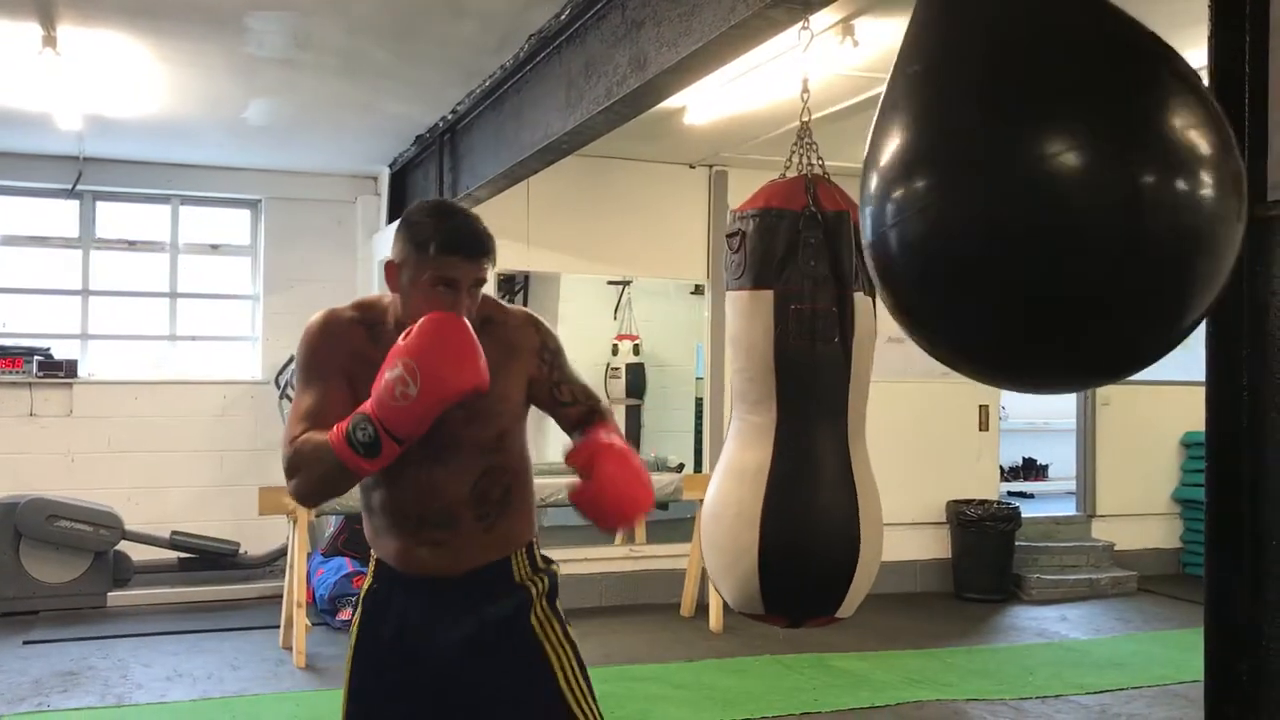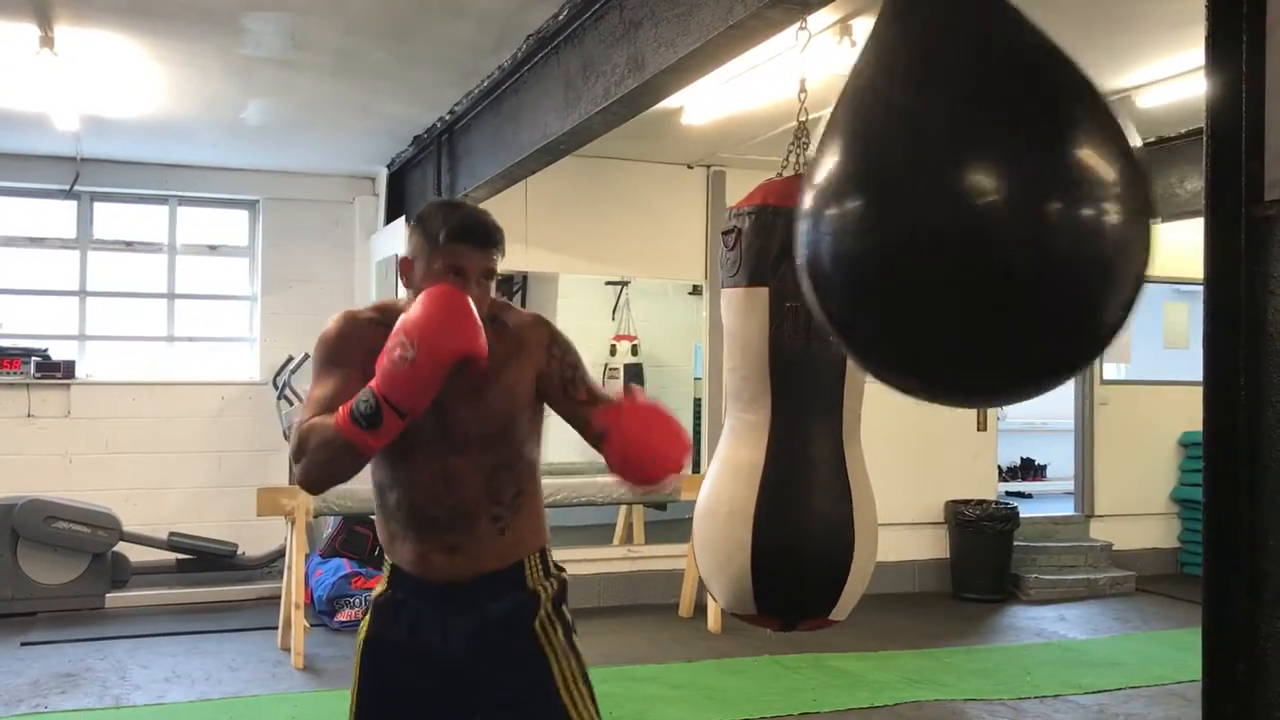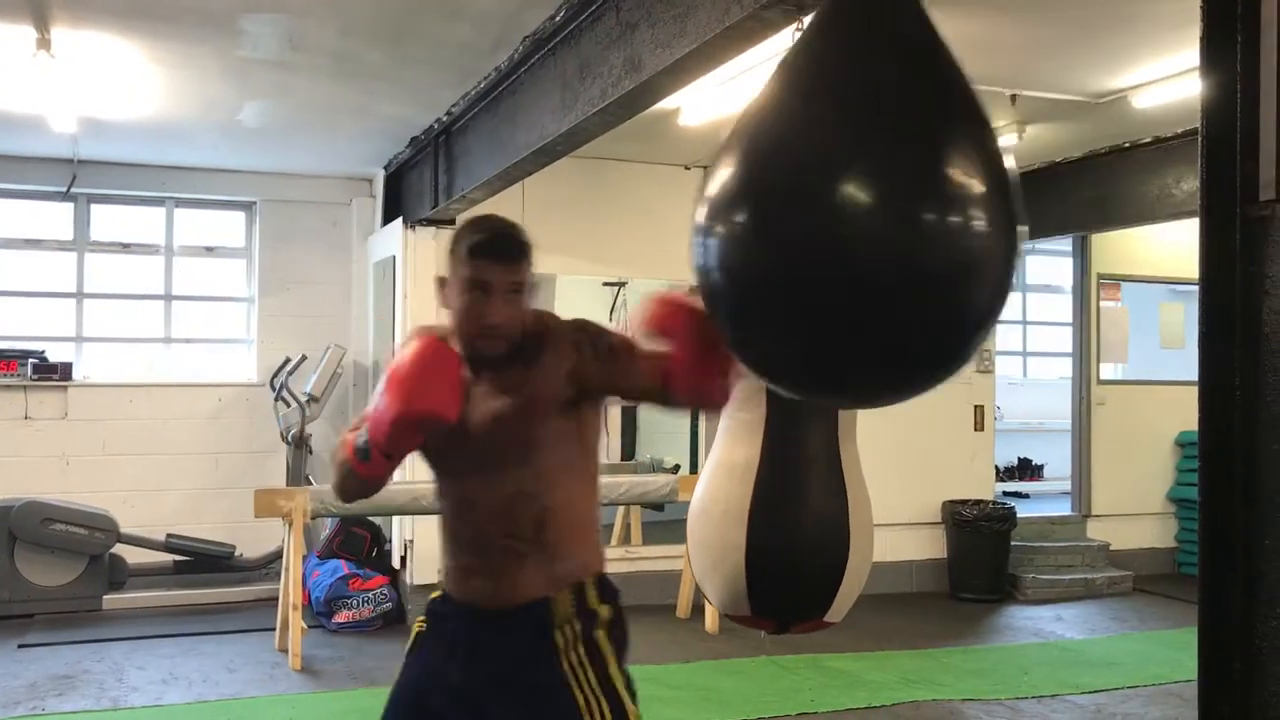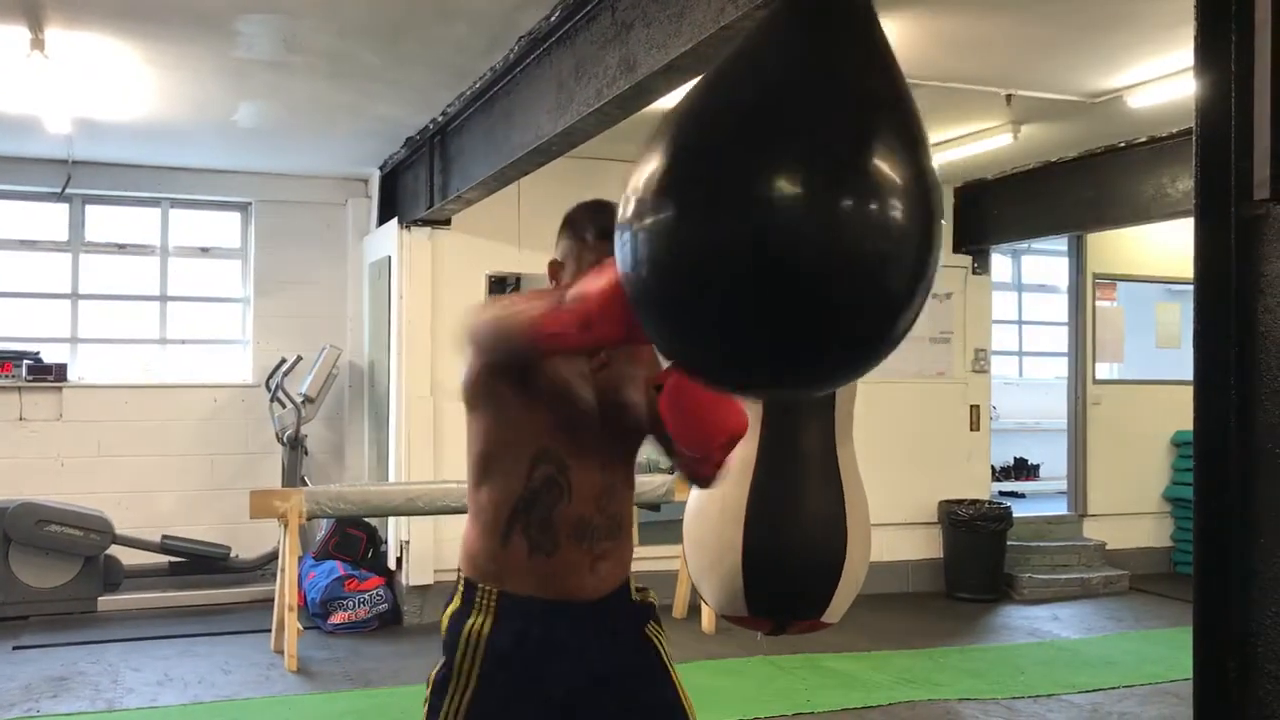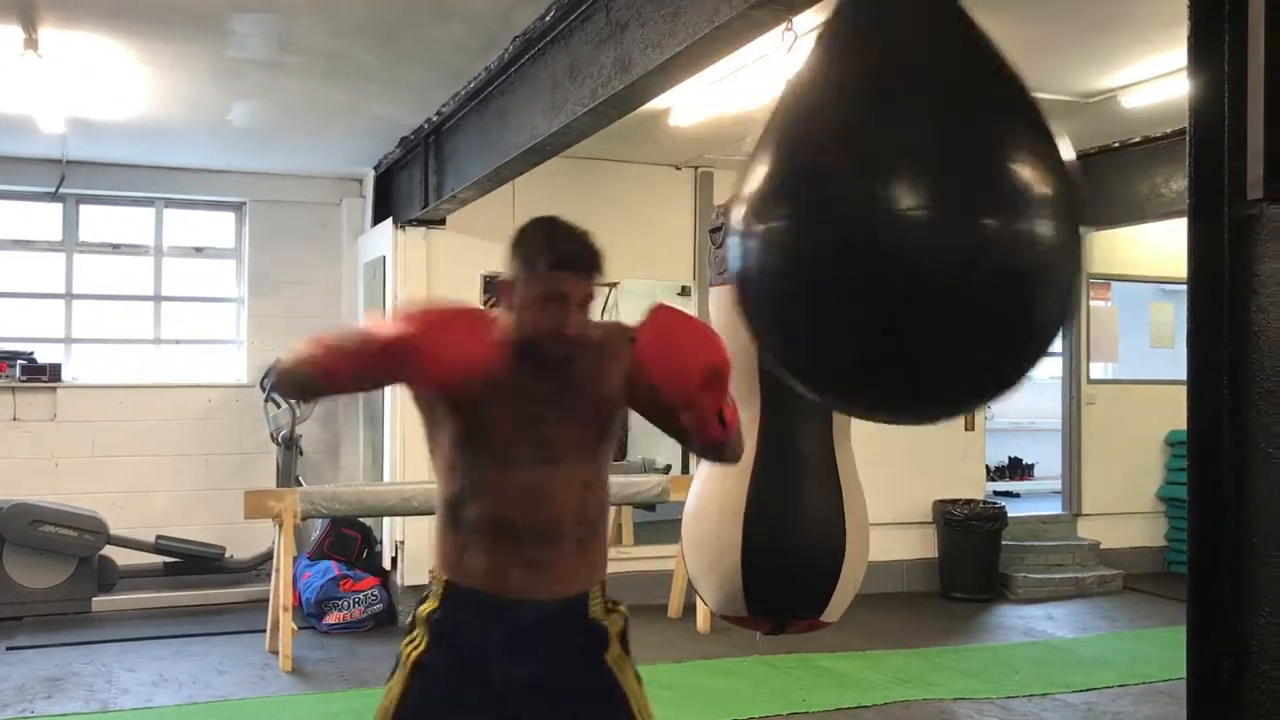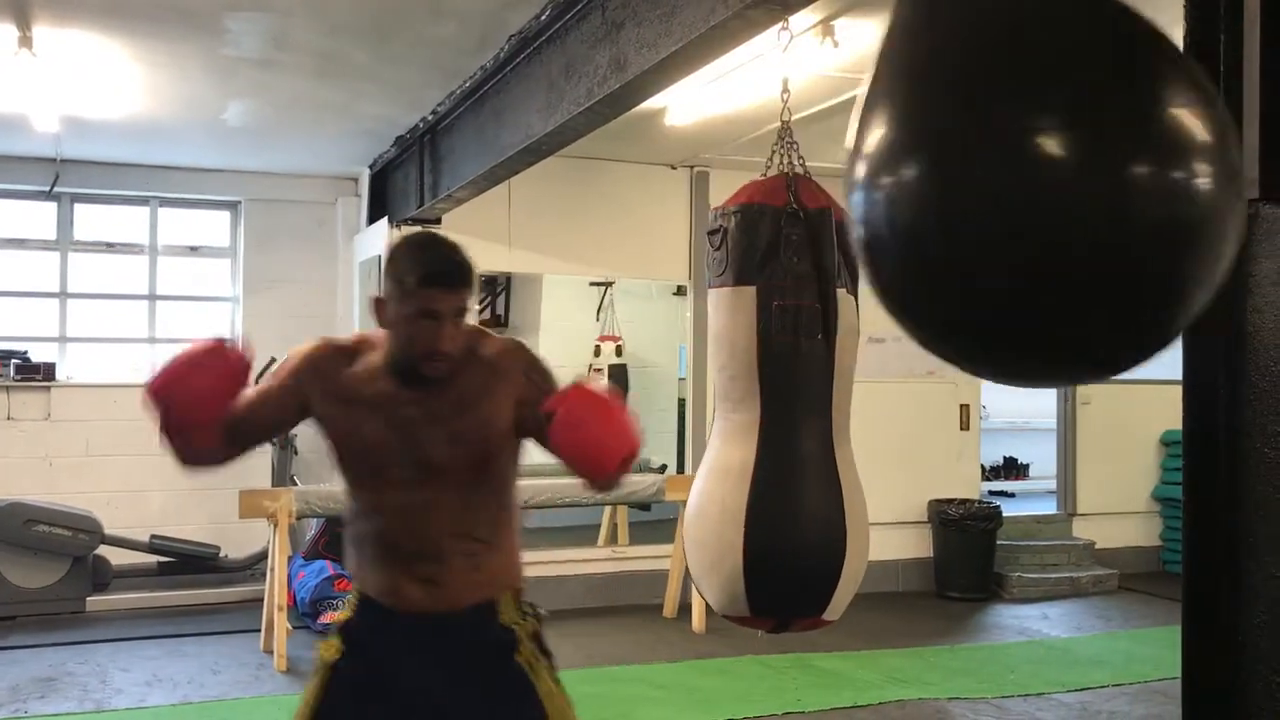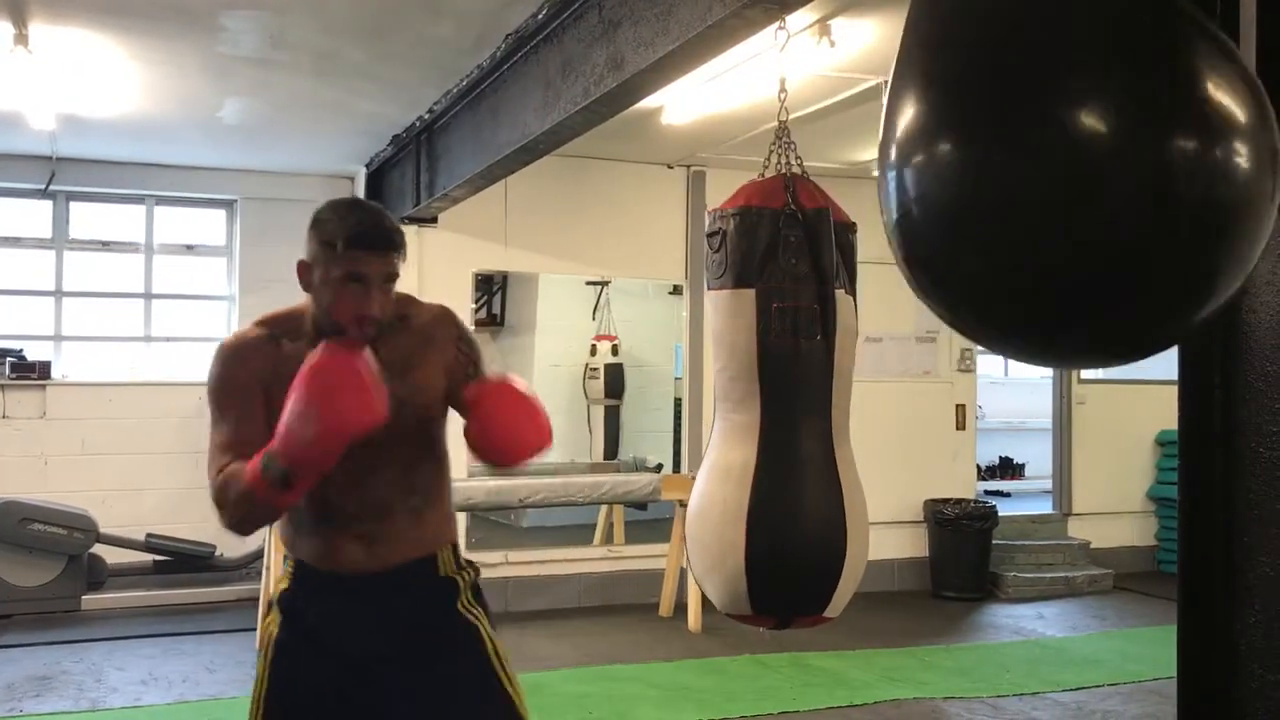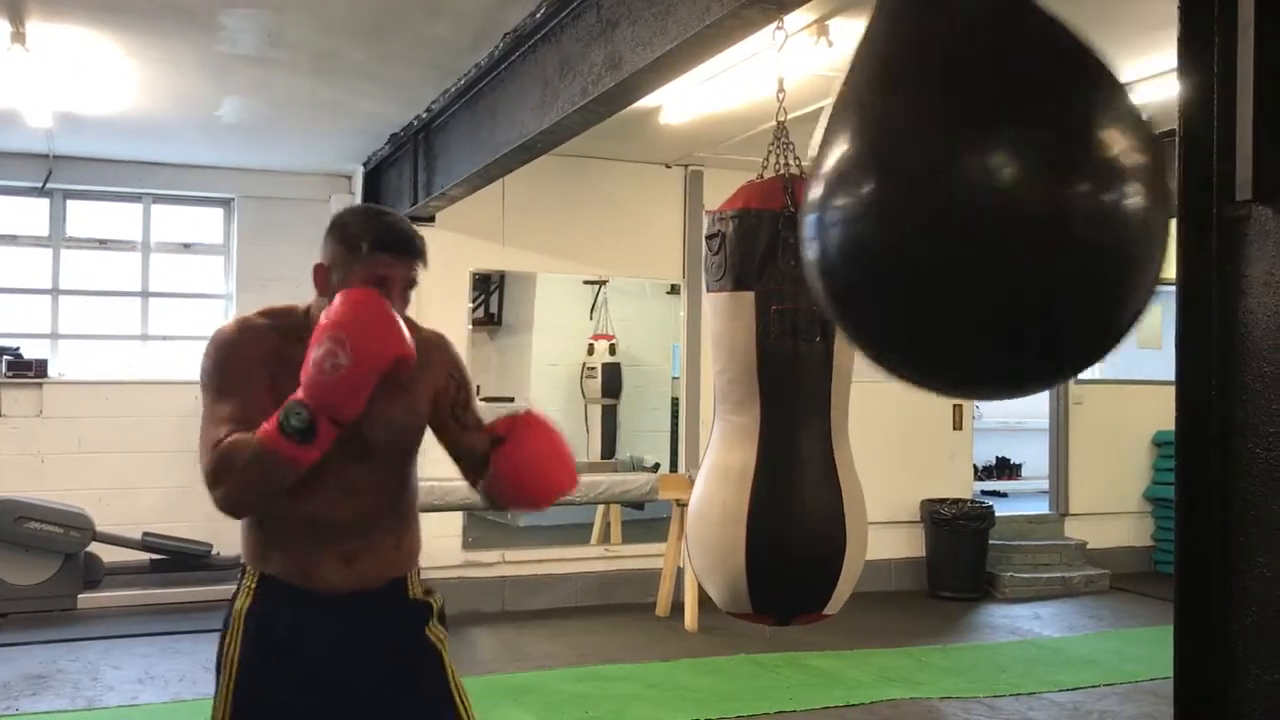
dt=0.2s
person 1, frame 1
left shoulder: (519, 338)
right shoulder: (338, 336)
left elbow: (587, 415)
right elbow: (303, 480)
left wrist: (608, 458)
right wrist: (386, 416)
left hip: (502, 596)
right hip: (395, 596)
person 1, frame 2
left shoulder: (529, 339)
right shoulder: (357, 336)
left elbow: (601, 417)
right elbow: (311, 468)
left wrist: (636, 436)
right wrist: (394, 390)
left hip: (514, 598)
right hip: (408, 601)
person 1, frame 3
left shoulder: (571, 350)
right shoulder: (428, 358)
left elbow: (701, 386)
right elbow: (348, 481)
left wrist: (703, 347)
right wrist: (385, 428)
left hip: (561, 625)
right hip: (459, 619)
person 1, frame 4
left shoulder: (637, 354)
right shoulder: (506, 337)
left elbow: (699, 471)
right elbow: (513, 326)
left wrist: (706, 432)
right wrist: (593, 311)
left hip: (613, 616)
right hip: (505, 624)
person 1, frame 5
left shoulder: (616, 353)
right shoulder: (438, 340)
left elbow: (724, 448)
right elbow: (293, 377)
left wrist: (705, 390)
right wrist: (382, 343)
left hip: (575, 631)
right hip: (462, 624)
person 1, frame 6
left shoulder: (506, 369)
right shoulder: (329, 374)
left elbow: (603, 463)
right elbow: (205, 448)
left wrist: (604, 444)
right wrist: (183, 410)
left hip: (486, 634)
right hip: (376, 631)
person 1, frame 7
left shoulder: (434, 332)
right shoulder: (254, 356)
left elbow: (511, 423)
right elbow: (236, 509)
left wrist: (507, 427)
right wrist: (293, 456)
left hip: (430, 593)
right hip: (316, 602)
person 1, frame 8
left shoulder: (429, 356)
right shoulder: (250, 343)
left elbow: (489, 474)
right elbow: (232, 489)
left wrist: (517, 456)
right wrist: (318, 403)
left hip: (392, 615)
right hip: (278, 617)
